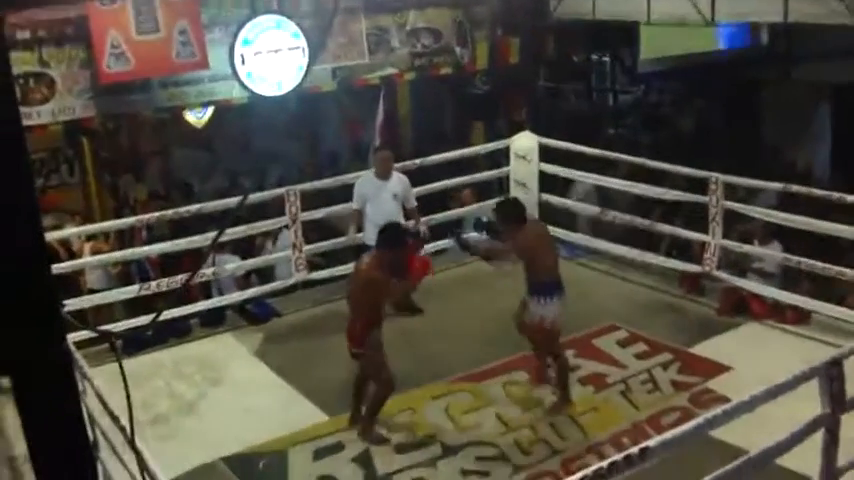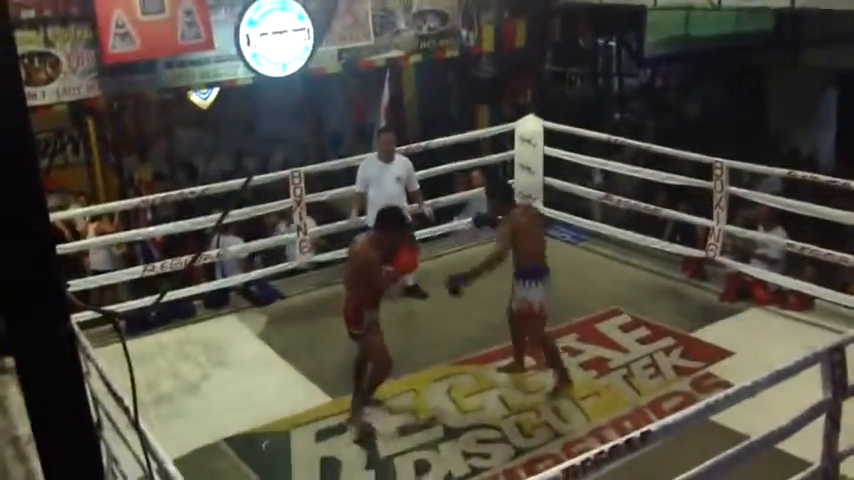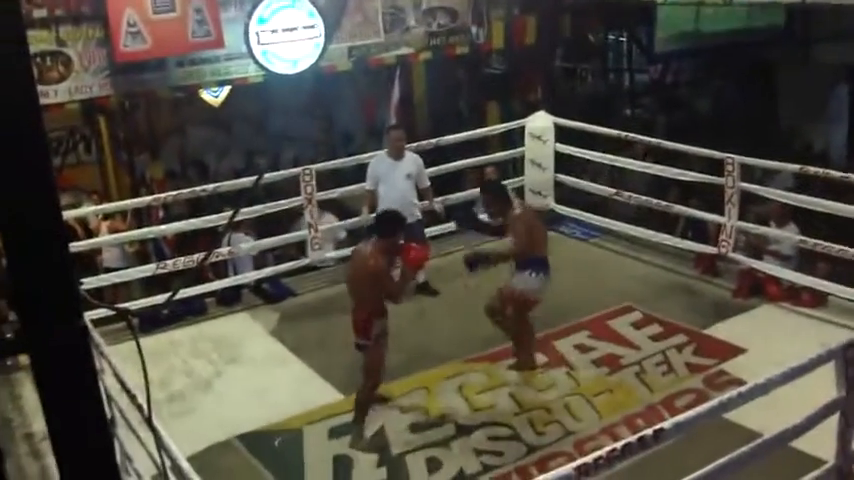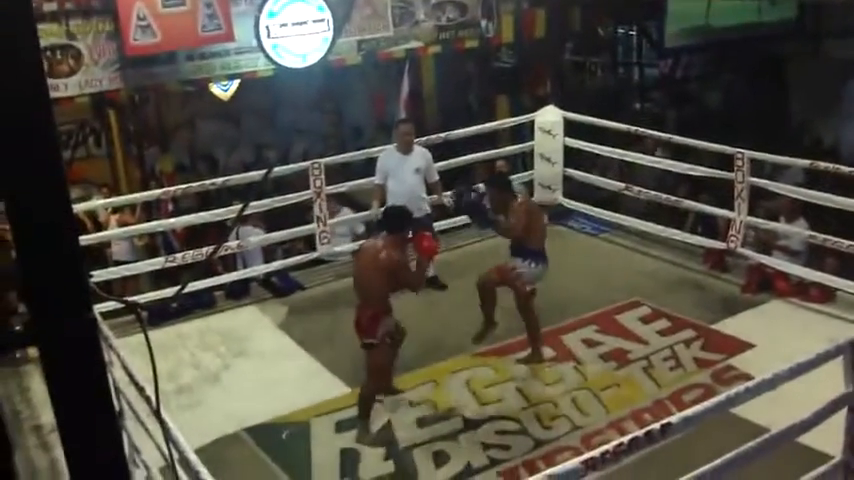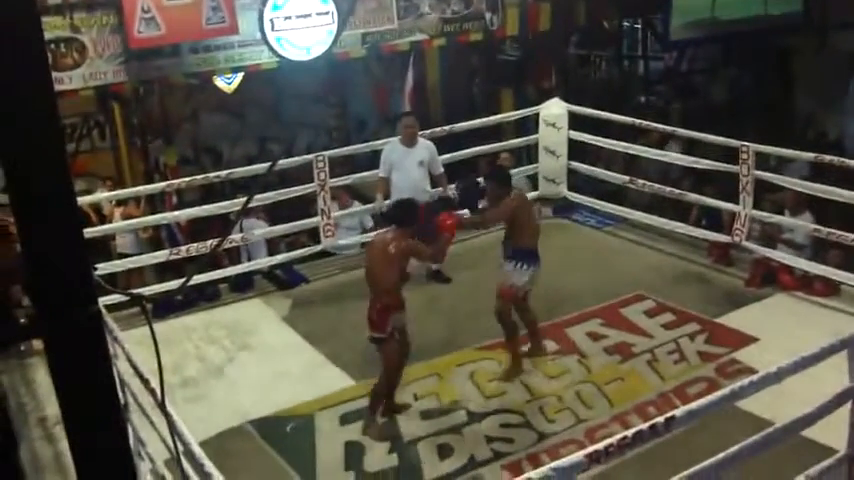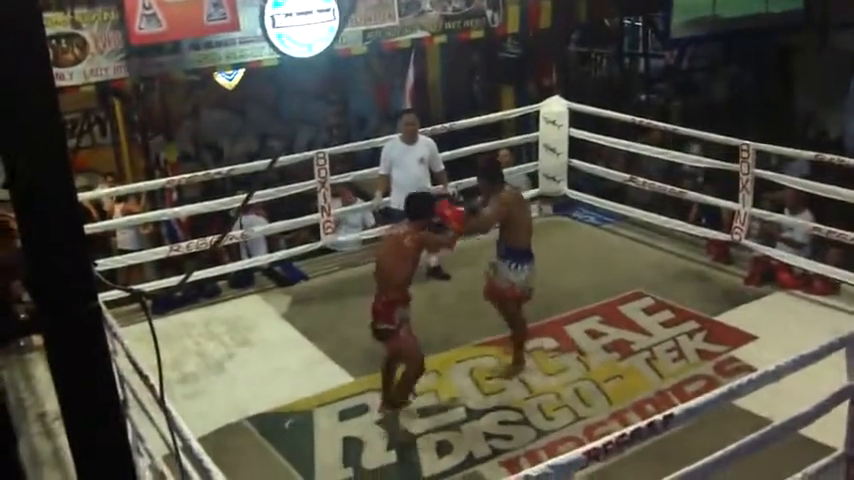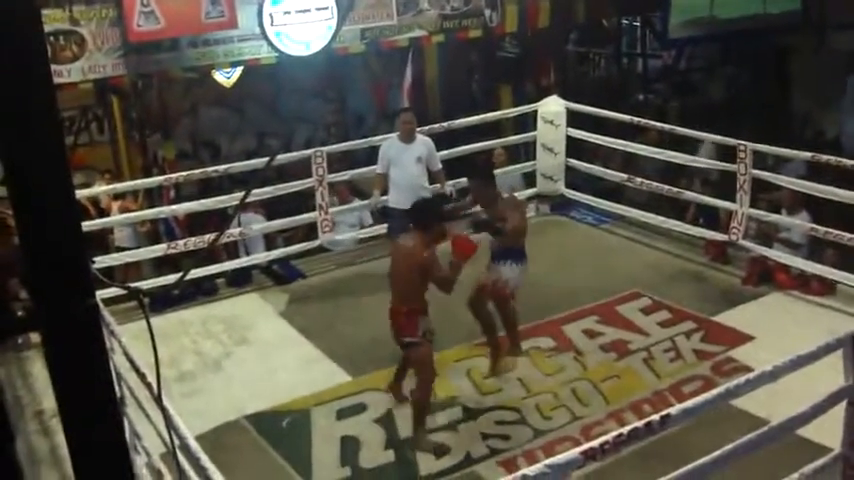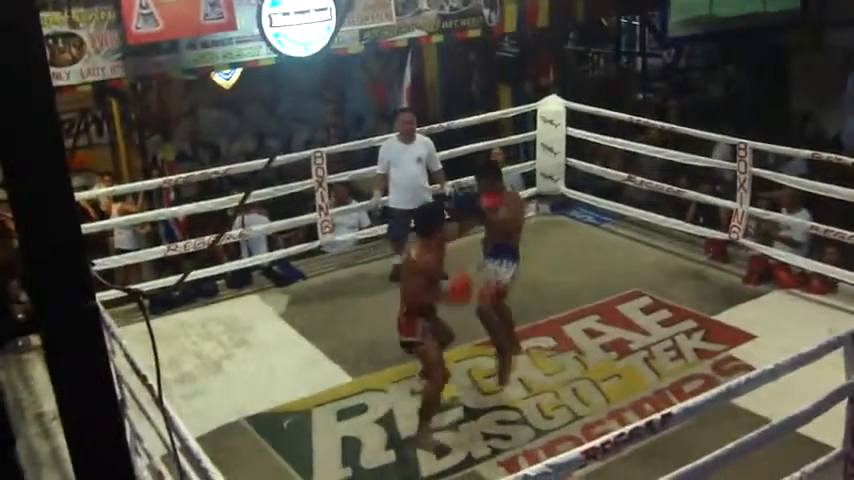
dt=0.2s
person 1, frame 1
left shoulder: (370, 259)
right shoulder: (374, 274)
right elbow: (396, 299)
left hip: (362, 325)
right hip: (364, 333)
left knee: (366, 371)
right knee: (385, 383)
left ankle: (356, 416)
right ankle: (367, 428)
person 1, frame 2
left shoulder: (363, 239)
right shoulder: (369, 255)
right elbow: (381, 287)
left wrist: (392, 269)
right wrist: (398, 272)
left hip: (359, 306)
right hip: (362, 312)
left knee: (367, 353)
right knee: (383, 364)
left ankle: (359, 396)
right ankle: (357, 415)
person 1, frame 3
left shoulder: (362, 248)
right shoulder: (378, 264)
right elbow: (395, 296)
left wrist: (394, 257)
right wrist: (409, 270)
left hip: (364, 313)
right hip: (370, 320)
left knee: (374, 364)
right knee: (372, 378)
left ankle: (371, 395)
right ankle: (357, 433)
person 1, frame 4
left shoulder: (368, 245)
right shoulder: (394, 256)
right elbow: (415, 284)
right wrist: (424, 257)
left hip: (368, 311)
right hip: (375, 318)
left knee: (398, 335)
right knee: (375, 376)
left ankle: (385, 384)
right ankle: (363, 429)
person 1, frame 5
left shoulder: (378, 239)
right shoulder: (405, 245)
right elbow: (436, 255)
right wrist: (447, 232)
left hip: (382, 308)
right hip: (387, 314)
left knee: (403, 351)
right knee: (391, 369)
left ankle: (388, 403)
right ankle: (370, 421)
person 1, frame 6
left shoulder: (392, 232)
right shoulder: (419, 237)
right elbow: (448, 242)
right wrist: (454, 223)
left hip: (383, 303)
right hip: (393, 310)
left knee: (394, 352)
right knee: (416, 364)
left ankle: (388, 400)
right ankle: (392, 407)
person 1, frame 7
left shoulder: (402, 241)
right shoulder: (424, 255)
right elbow: (447, 286)
right wrist: (459, 260)
left hip: (401, 311)
right hip: (412, 317)
left knee: (414, 353)
right knee: (426, 378)
left ankle: (396, 385)
right ankle: (419, 437)
person 1, frame 8
left shoulder: (428, 248)
right shoulder: (420, 260)
right elbow: (417, 297)
right wrist: (448, 294)
left hip: (424, 316)
right hip: (415, 321)
left knee: (446, 338)
right knee: (440, 377)
left ankle: (429, 370)
right ankle: (423, 434)
person 2, frame 1
left shoulder: (524, 237)
right shoulder: (532, 227)
left elbow: (496, 255)
right elbow: (509, 246)
left wrist: (467, 245)
right wrist: (496, 231)
left hip: (546, 295)
right hip: (538, 292)
left knee: (551, 346)
right knee: (523, 322)
left ankle: (565, 397)
right ankle: (542, 368)
person 2, frame 2
left shoulder: (512, 220)
right shoulder: (528, 210)
left elbow: (498, 255)
left wrist: (465, 276)
right wrist: (493, 220)
left hip: (530, 279)
right hip: (529, 275)
left knee: (535, 333)
right knee: (514, 319)
left ankle: (563, 378)
right ankle: (518, 363)
person 2, frame 3
left shoulder: (517, 217)
right shoulder: (514, 210)
left elbow: (518, 251)
left wrist: (486, 258)
left hip: (533, 272)
right hip: (530, 270)
left knee: (494, 308)
right knee: (519, 314)
left ankle: (521, 349)
right ankle: (527, 359)
person 2, frame 4
left shoulder: (520, 206)
right shoulder: (513, 204)
left elbow: (514, 233)
left wrist: (487, 215)
right wrist: (475, 209)
left hip: (531, 262)
right hip: (528, 261)
left knee: (484, 281)
right knee: (524, 305)
left ankle: (488, 322)
right ankle: (536, 352)
person 2, frame 5
left shoulder: (514, 203)
right shoulder: (514, 199)
left elbow: (486, 221)
right elbow: (488, 216)
left wrist: (458, 221)
left hip: (522, 263)
right hip: (516, 260)
left knee: (502, 311)
right knee: (520, 305)
left ankle: (516, 362)
right ankle: (537, 346)
person 2, frame 6
left shoulder: (504, 199)
right shoulder: (508, 193)
left elbow: (482, 225)
left hip: (516, 262)
right hip: (508, 257)
left knee: (512, 311)
right knee: (493, 295)
left ankle: (518, 360)
right ankle: (516, 345)
person 2, frame 7
left shoulder: (507, 204)
right shoulder: (490, 201)
left elbow: (517, 230)
left wrist: (491, 226)
left hip: (511, 262)
right hip: (500, 259)
left knee: (476, 301)
right knee: (502, 302)
left ankle: (496, 351)
right ankle: (514, 345)
person 2, frame 8
left shoulder: (510, 200)
right shoulder: (491, 198)
left elbow: (502, 224)
left wrist: (483, 210)
left hip: (503, 260)
right hip: (492, 257)
left knee: (484, 309)
right knee: (497, 303)
left ankle: (504, 358)
right ankle: (513, 344)
person 3, frame 1
left shoulder: (402, 180)
right shoulder: (363, 182)
left elbow: (411, 206)
right elbow: (357, 208)
left wrist: (418, 224)
right wrist: (353, 228)
right hip: (373, 238)
left ankle: (405, 300)
person 3, frame 2
left shoulder: (405, 163)
right shoulder: (367, 165)
left elbow: (413, 188)
right elbow: (360, 191)
left wrist: (422, 206)
right wrist: (355, 211)
right hip: (376, 220)
left ankle: (410, 284)
person 3, frame 3
left shoulder: (415, 160)
right shoulder: (377, 162)
left elbow: (424, 185)
right elbow: (370, 189)
left wrist: (432, 203)
right wrist: (366, 209)
left hip: (412, 215)
left ankle: (421, 282)
person 3, frame 4
left shoulder: (424, 154)
right shoulder: (386, 157)
left elbow: (433, 179)
right elbow: (380, 183)
left wrist: (441, 197)
right wrist: (376, 204)
left hip: (421, 210)
left ankle: (430, 276)
person 3, frame 5
left shoulder: (428, 146)
right shoulder: (390, 149)
left elbow: (438, 172)
right elbow: (384, 176)
left wrist: (446, 189)
right wrist: (380, 197)
left hip: (424, 202)
left knee: (431, 237)
left ankle: (435, 268)
person 3, frame 6
left shoulder: (428, 144)
right shoulder: (390, 147)
left elbow: (439, 169)
right elbow: (383, 173)
left wrist: (446, 187)
right wrist: (378, 194)
right hip: (399, 203)
left ankle: (434, 266)
person 3, frame 7
left shoulder: (426, 143)
right shoulder: (387, 146)
left elbow: (436, 168)
right elbow: (381, 173)
left wrist: (444, 186)
right wrist: (376, 194)
left hip: (423, 199)
right hip: (397, 203)
right knee: (397, 237)
person 3, frame 8
left shoulder: (426, 143)
right shoulder: (387, 146)
left elbow: (436, 168)
right elbow: (381, 172)
left wrist: (444, 186)
right wrist: (377, 194)
left hip: (423, 200)
right hip: (398, 202)
right knee: (397, 236)
right ankle: (398, 263)
